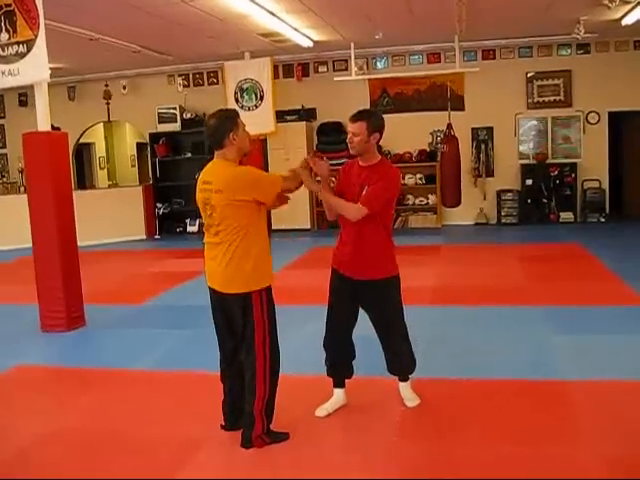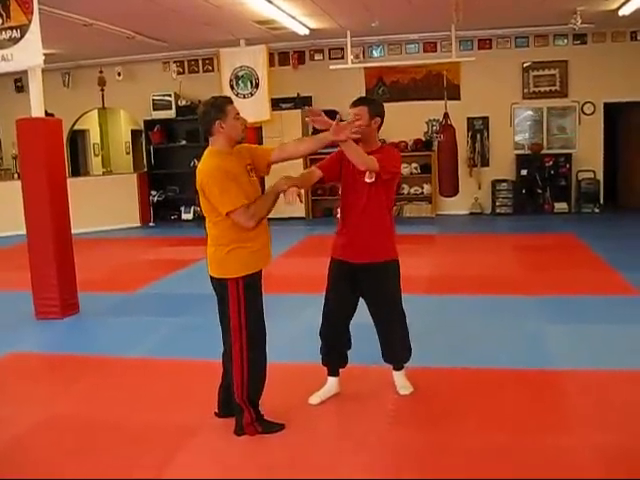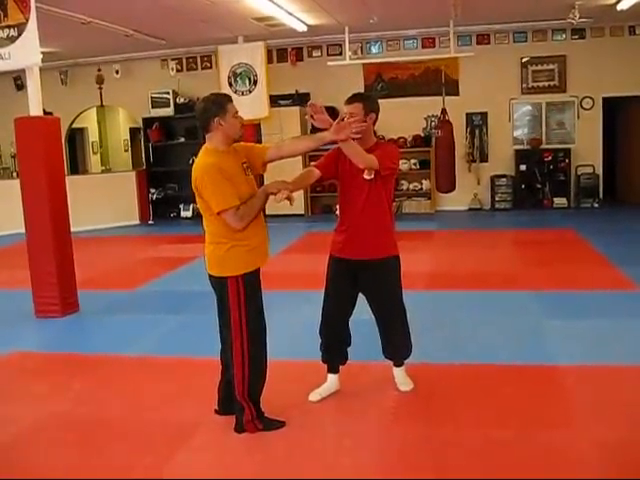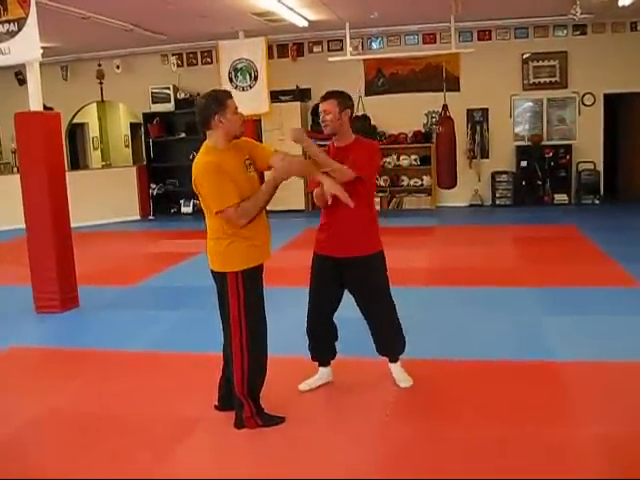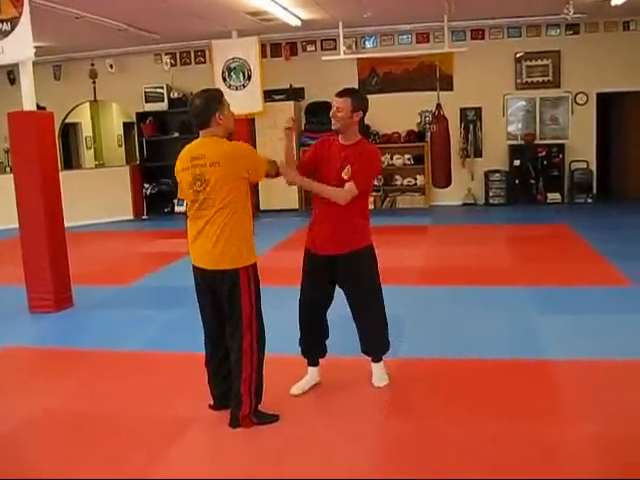
dt=1s
person 1, frame 1
left shoulder: (207, 176)
right shoulder: (244, 176)
right elbow: (290, 185)
left wrist: (273, 191)
right wrist: (296, 173)
left hip: (219, 280)
right hip: (247, 282)
left knee: (233, 353)
right knee: (260, 356)
left ankle: (234, 415)
right ankle: (256, 430)
person 1, frame 2
left shoulder: (243, 154)
right shoulder: (214, 169)
left elbow: (287, 150)
right elbow: (248, 218)
left wrist: (330, 137)
right wrist: (276, 189)
left hip: (244, 264)
right hip: (234, 267)
left knee: (239, 339)
right knee: (247, 341)
left ankle: (229, 403)
right ankle: (248, 418)
person 1, frame 3
left shoulder: (239, 152)
right shoulder: (209, 167)
left elbow: (283, 149)
right elbow: (238, 219)
left wrist: (329, 136)
right wrist: (266, 191)
left hip: (242, 261)
right hip: (233, 265)
left knee: (238, 337)
right knee: (247, 340)
left ankle: (230, 401)
right ankle: (249, 415)
person 1, frame 4
left shoulder: (243, 146)
right shoulder: (209, 164)
left elbow: (287, 162)
right elbow: (240, 216)
left wrist: (324, 180)
right wrist: (275, 179)
left hip: (245, 257)
right hip: (233, 262)
left knee: (240, 331)
right knee: (246, 334)
left ankle: (229, 396)
right ankle: (247, 411)
person 1, frame 5
left shoulder: (186, 157)
right shoulder: (237, 152)
right elbow: (270, 169)
right wrist: (270, 164)
left hip: (202, 259)
right hip: (234, 259)
left knee: (216, 331)
right knee: (246, 334)
left ankle: (222, 395)
right ankle: (245, 410)
person 2, frame 1
left shoulder: (388, 175)
right shoulder: (347, 169)
left elbow: (355, 213)
right elbow: (332, 214)
left wrist: (318, 190)
right wrist: (324, 179)
left hip: (378, 270)
right hip: (344, 267)
left knee: (392, 329)
right knee: (336, 332)
left ankle: (404, 384)
right ankle: (339, 393)
person 2, frame 2
left shoulder: (391, 156)
right shoulder: (343, 155)
left elbow: (365, 164)
right elbow: (315, 172)
right wrist: (295, 183)
left hip: (380, 256)
right hip: (344, 254)
left knee: (390, 316)
right knee: (333, 319)
left ankle: (398, 372)
right ankle: (332, 380)
person 2, frame 3
left shoulder: (388, 152)
right shoulder: (339, 154)
left elbow: (365, 162)
right elbow: (313, 173)
left wrist: (333, 129)
right wrist: (289, 186)
left hip: (380, 253)
right hip: (343, 251)
left knee: (391, 314)
right knee: (333, 317)
left ankle: (399, 369)
right ankle: (332, 378)
person 2, frame 4
left shoulder: (367, 149)
right shoulder: (326, 154)
left elbow: (342, 173)
right elbow: (319, 199)
left wrist: (308, 145)
right wrist: (324, 191)
left hip: (363, 249)
right hip: (326, 247)
left knee: (378, 309)
right knee: (318, 311)
left ankle: (394, 364)
right ankle: (324, 369)
person 2, frame 5
left shoulder: (368, 153)
right shoulder: (323, 146)
left elbow: (343, 195)
right elbow: (295, 172)
left wrist: (299, 180)
right wrist: (289, 144)
left hip: (354, 247)
right hip: (317, 245)
left knee: (368, 307)
right knee: (310, 307)
left ankle: (377, 363)
right ankle: (312, 370)
